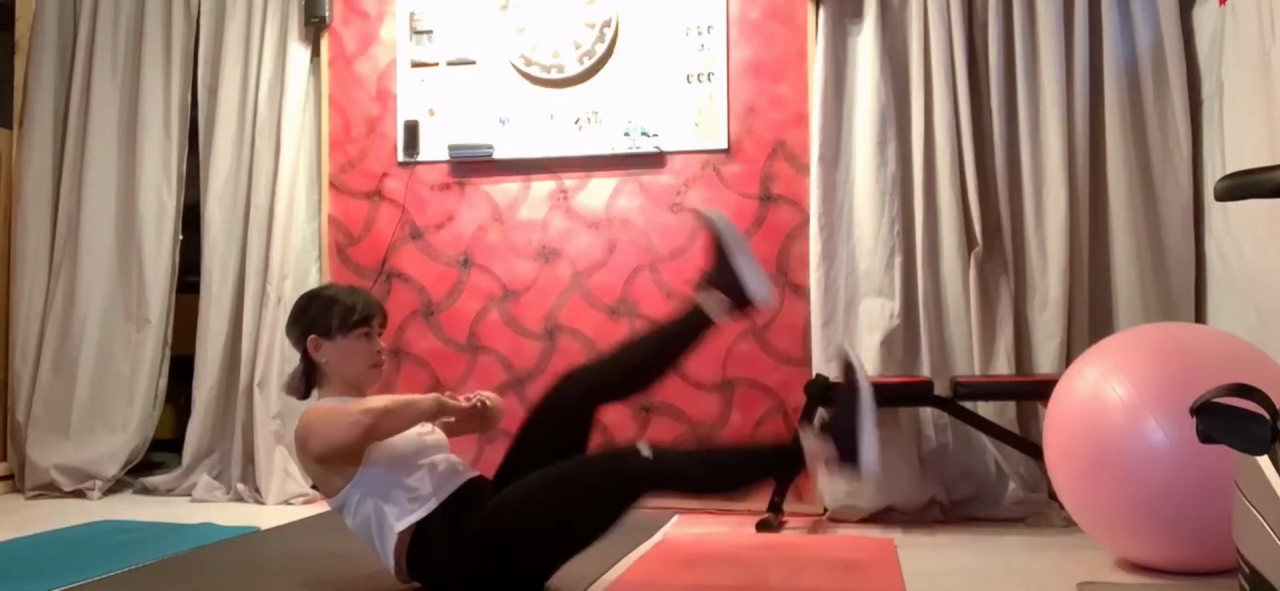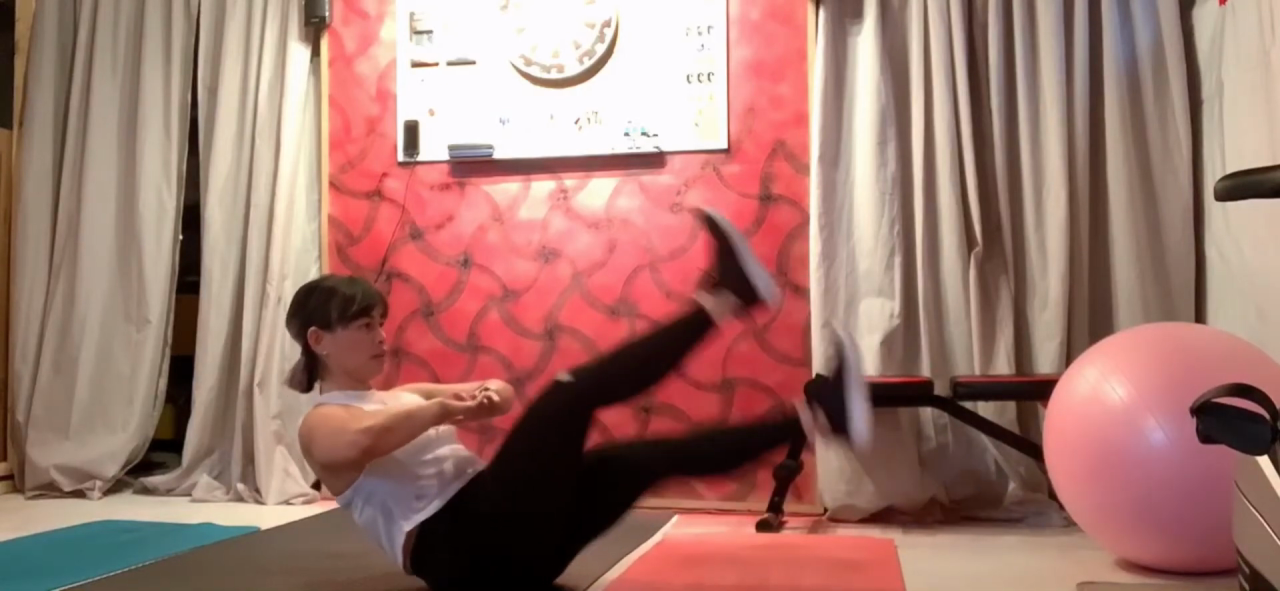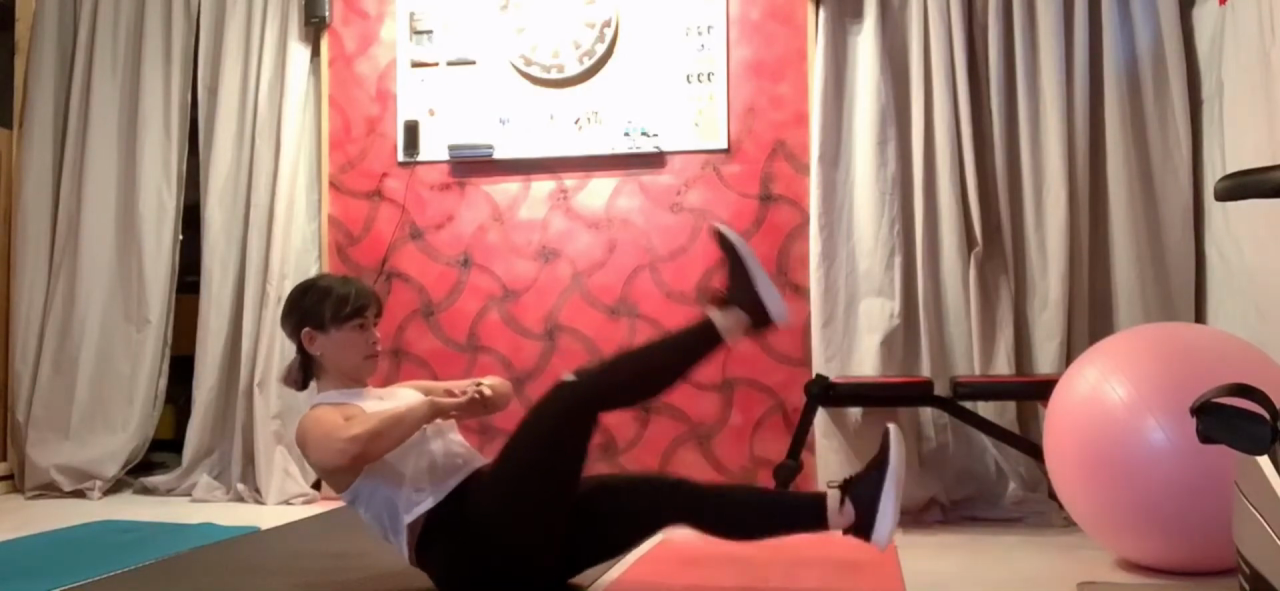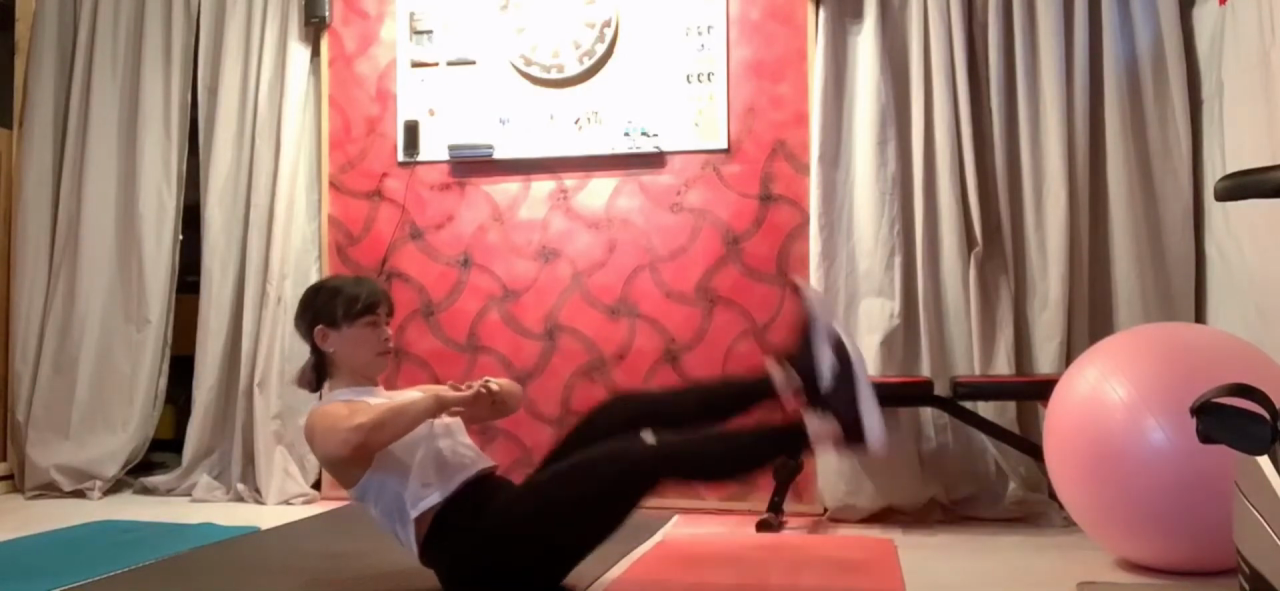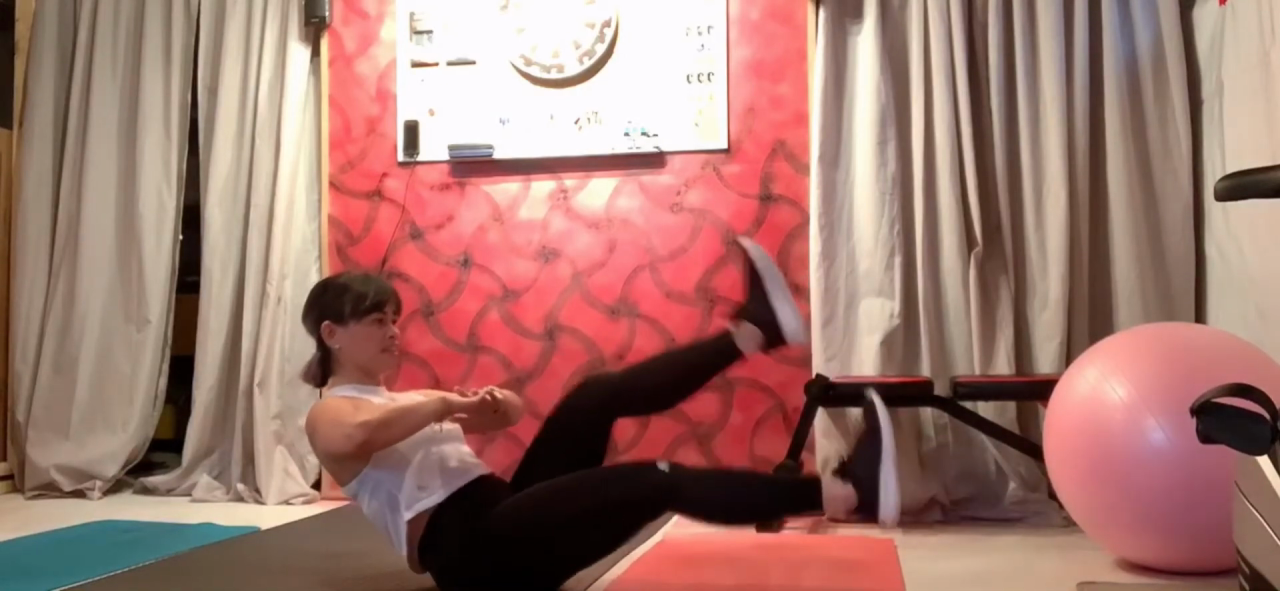
dt=0.4s
person 1, frame 1
left shoulder: (385, 408)
right shoulder: (317, 428)
left elbow: (484, 417)
right elbow: (362, 425)
left wrist: (473, 406)
right wrist: (438, 406)
left hip: (490, 518)
left knee: (578, 390)
right knee: (637, 464)
left ankle: (716, 301)
right ankle: (820, 449)
person 1, frame 2
left shoulder: (399, 399)
right shoulder: (322, 425)
left elbow: (502, 394)
right elbow: (359, 442)
left wrist: (484, 395)
right wrist: (444, 409)
left hip: (511, 537)
left knee: (650, 458)
right knee: (571, 391)
left ankle: (816, 418)
right ankle: (720, 301)
person 1, frame 3
left shoulder: (398, 395)
right shoulder: (320, 425)
left elbow: (502, 391)
right elbow: (348, 450)
left wrist: (480, 390)
right wrist: (435, 408)
left hip: (517, 536)
left knee: (675, 496)
right knee: (579, 392)
left ankle: (843, 509)
right ankle: (733, 316)
person 1, frame 4
left shoulder: (402, 401)
right shoulder: (328, 420)
left elbow: (512, 398)
right elbow: (352, 440)
left wrist: (487, 390)
right wrist: (434, 401)
left hip: (512, 523)
left knee: (623, 413)
right knee: (646, 454)
left ankle: (786, 379)
right ankle: (822, 425)
person 1, frame 5
left shoulder: (403, 401)
right shoulder: (329, 415)
left elbow: (513, 411)
right elbow: (354, 438)
left wrist: (485, 402)
right wrist: (441, 405)
left hip: (504, 518)
left knee: (597, 397)
right knee: (657, 482)
left ankle: (751, 332)
right ankle: (839, 492)
